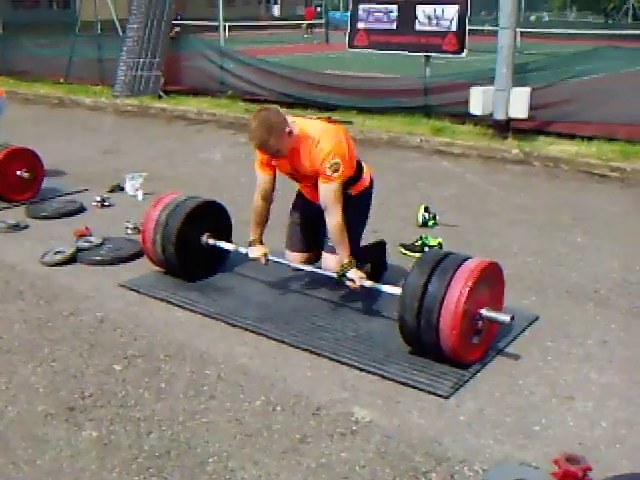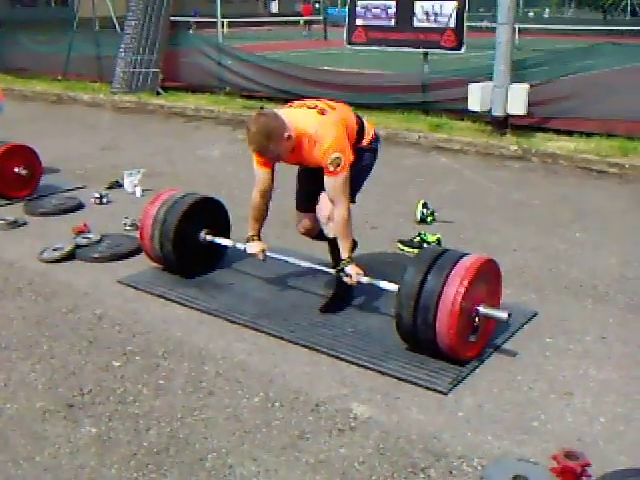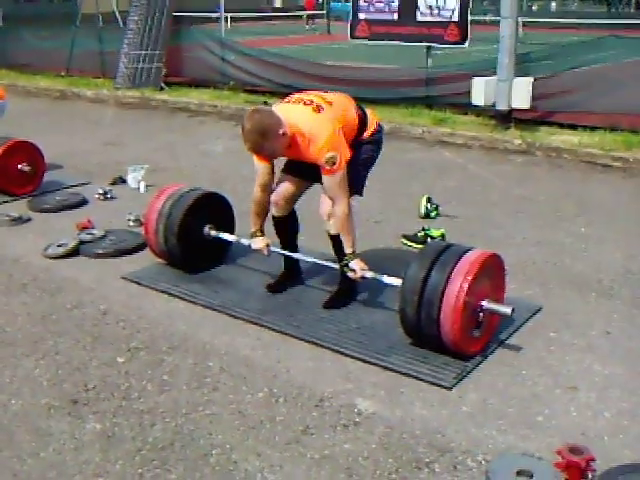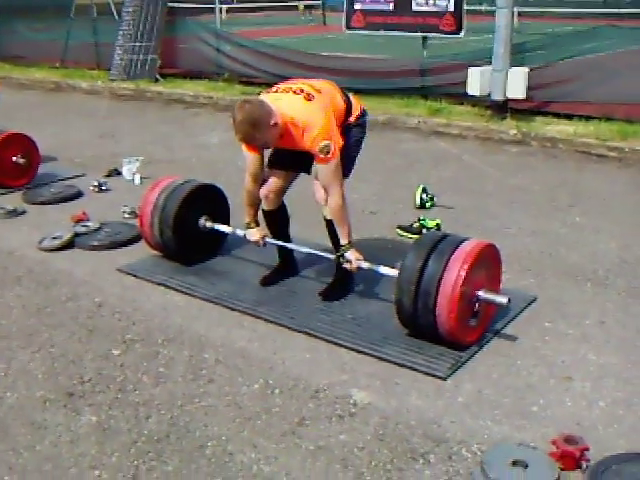
dt=0.3s
person 1, frame 1
left shoulder: (326, 145)
right shoulder: (270, 142)
left elbow: (332, 211)
right elbow: (263, 196)
left wrist: (347, 264)
right wrist: (255, 241)
left hip: (352, 194)
right hip: (311, 195)
left knee: (333, 266)
right knee: (296, 260)
left ankle: (373, 253)
person 1, frame 2
left shoulder: (325, 139)
right shoulder: (267, 136)
left elbow: (340, 205)
right elbow: (261, 192)
left wrist: (347, 261)
right wrist: (253, 237)
left hip: (359, 146)
right hip: (314, 155)
left knee: (326, 213)
right knee: (306, 226)
left ankle: (344, 286)
right ankle: (344, 243)
person 1, frame 3
left shoulder: (321, 137)
right shoulder: (266, 130)
left elbow: (340, 203)
right elbow: (262, 187)
left wrist: (351, 256)
right wrist: (257, 233)
left hip: (361, 136)
left knee: (328, 210)
right knee: (279, 198)
left ankle: (347, 284)
right ankle: (292, 269)
person 1, frame 4
left shoulder: (314, 127)
right shoulder: (255, 120)
left elbow: (334, 192)
right elbow: (253, 178)
left wrist: (347, 246)
right wrist: (252, 224)
left hip: (346, 121)
left knee: (323, 195)
right knee: (269, 192)
left ankle: (344, 273)
right ankle: (287, 262)
